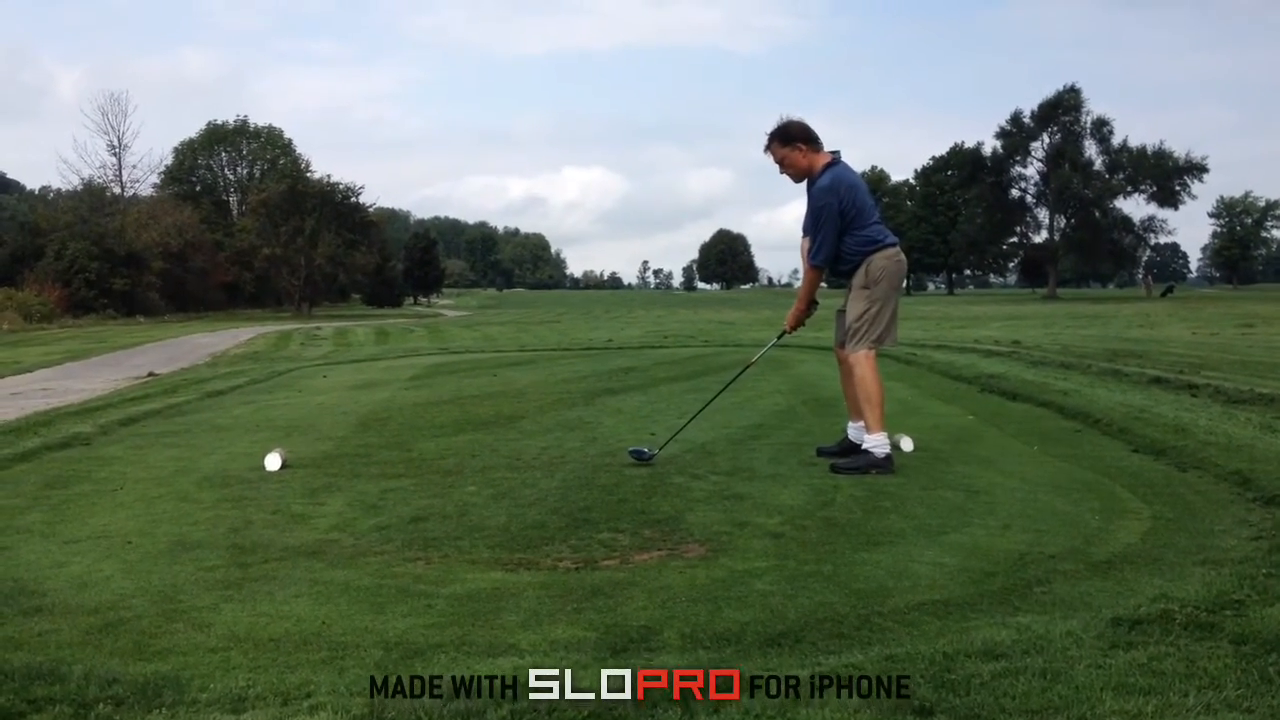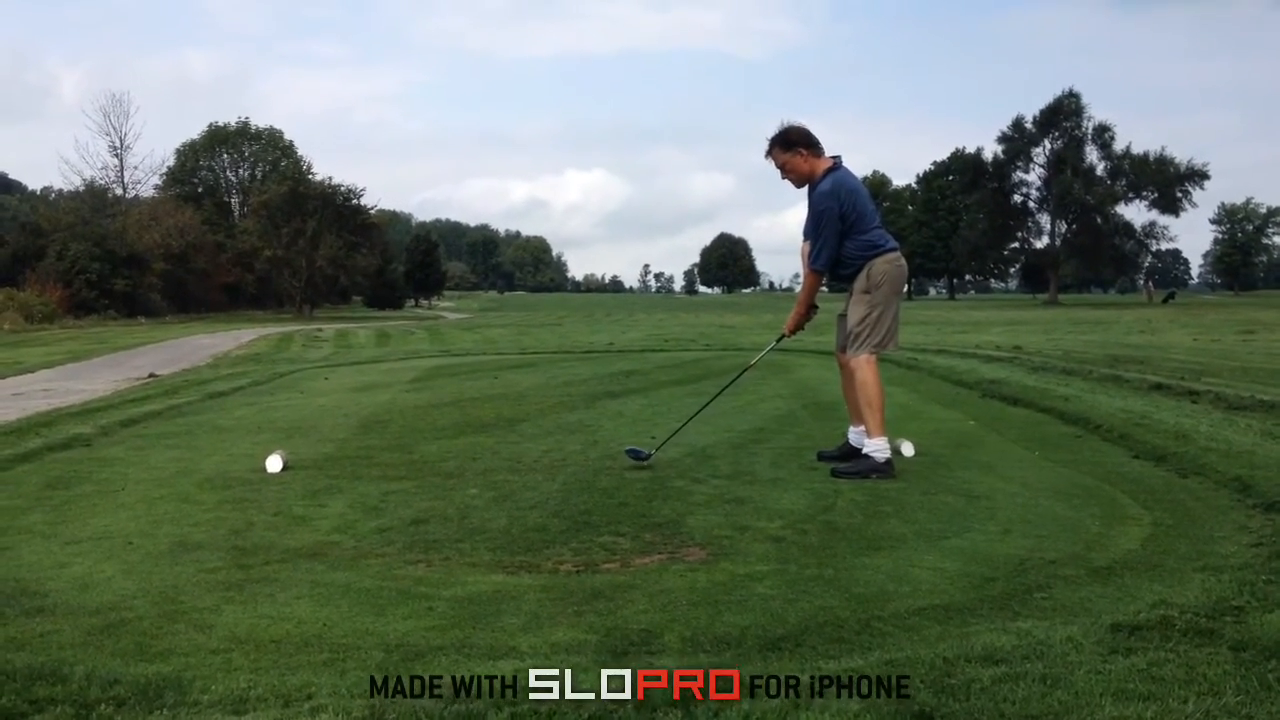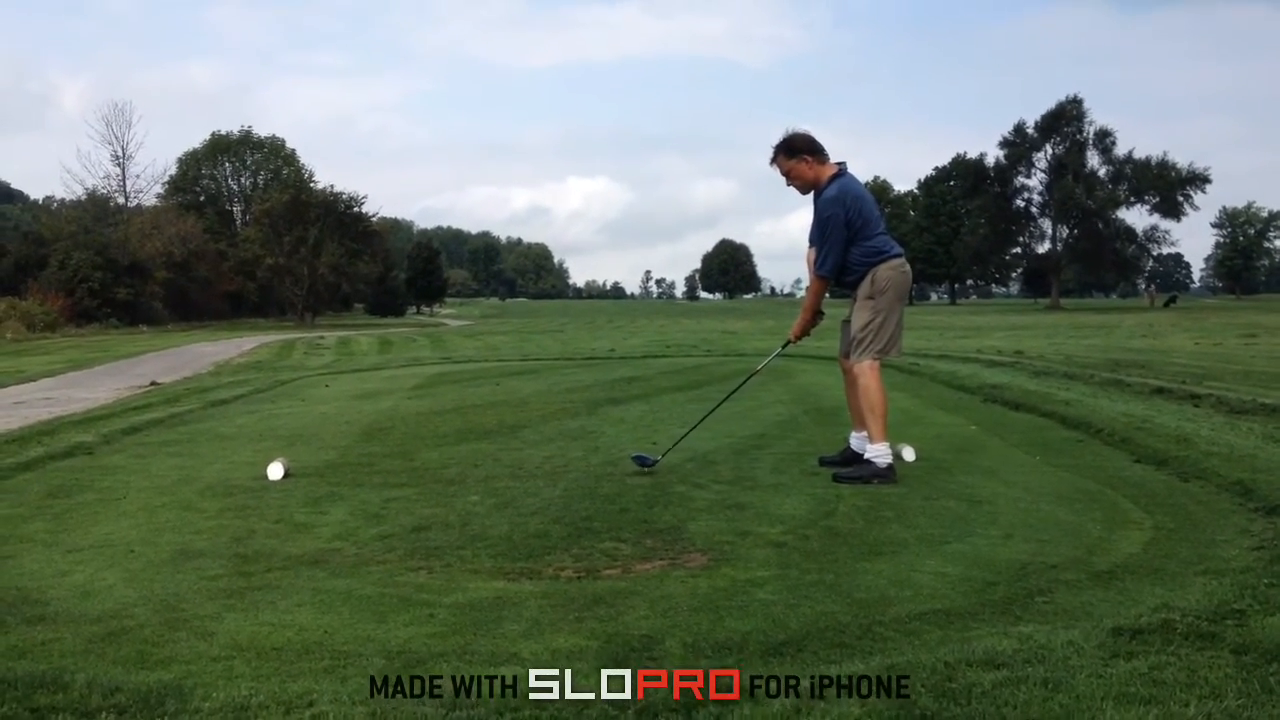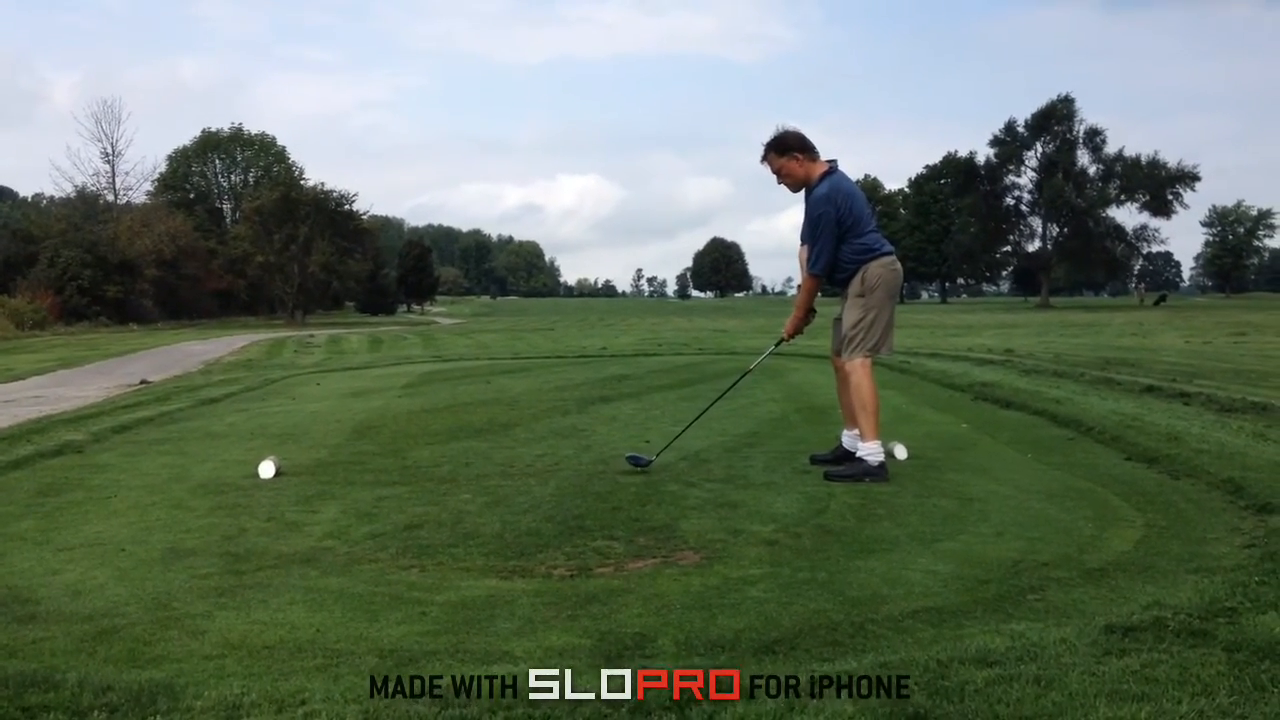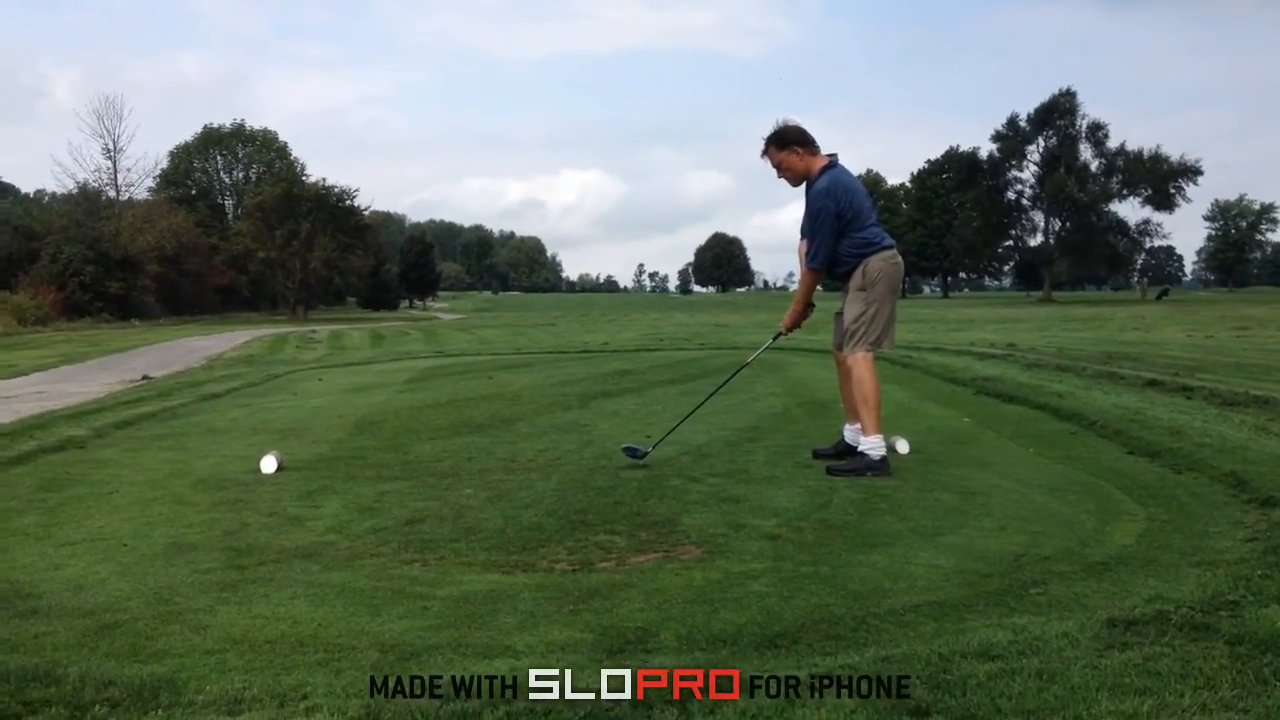
dt=0.5s
person 1, frame 1
left shoulder: (827, 187)
right shoulder: (827, 174)
left elbow: (820, 257)
right elbow: (810, 239)
left wrist: (801, 306)
right wrist: (807, 293)
left hip: (876, 266)
right hip: (867, 267)
left knee: (860, 351)
right knee: (844, 350)
left ankle: (878, 449)
right ankle: (858, 436)
person 1, frame 2
left shoulder: (827, 192)
right shoulder: (828, 179)
left elbow: (820, 261)
right elbow: (810, 243)
left wrist: (800, 310)
right wrist: (807, 298)
left hip: (877, 271)
right hip: (868, 272)
left knee: (862, 356)
right knee: (846, 355)
left ankle: (878, 453)
right ankle: (858, 440)
person 1, frame 3
left shoulder: (834, 198)
right shoulder: (833, 185)
left elbow: (826, 267)
right elbow: (816, 250)
left wrist: (806, 316)
right wrist: (812, 303)
left hip: (881, 276)
right hip: (872, 278)
left knee: (865, 362)
right knee: (849, 360)
left ankle: (880, 459)
right ankle: (860, 445)
person 1, frame 4
left shoulder: (824, 196)
right shoulder: (825, 183)
left elbow: (818, 265)
right elbow: (808, 247)
left wrist: (799, 314)
right wrist: (805, 299)
left hip: (872, 274)
right hip: (862, 276)
left knee: (857, 360)
right knee: (841, 358)
left ankle: (872, 457)
right ankle: (852, 444)
person 1, frame 5
left shoulder: (824, 190)
right shoulder: (826, 177)
left elbow: (818, 260)
right elbow: (808, 242)
left wrist: (797, 309)
right wrist: (804, 296)
left hip: (873, 269)
right hip: (864, 270)
left knee: (858, 354)
right knee: (843, 353)
left ankle: (873, 451)
right ankle: (854, 438)
